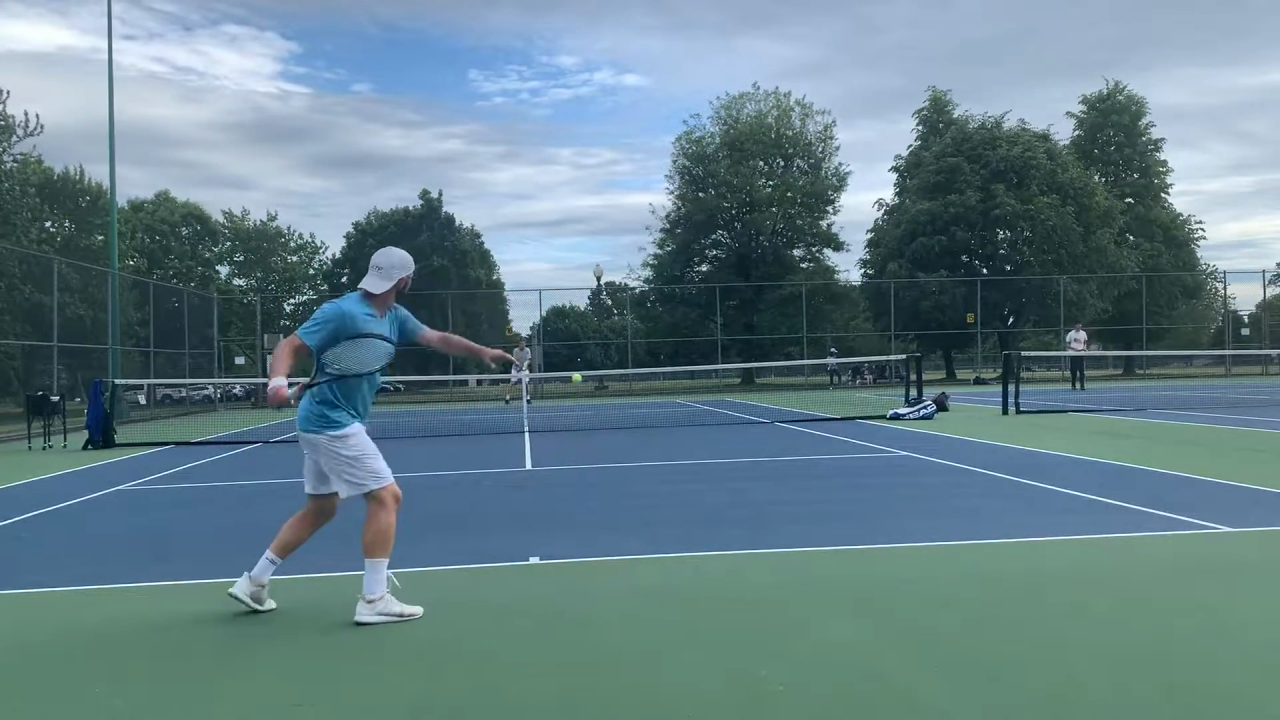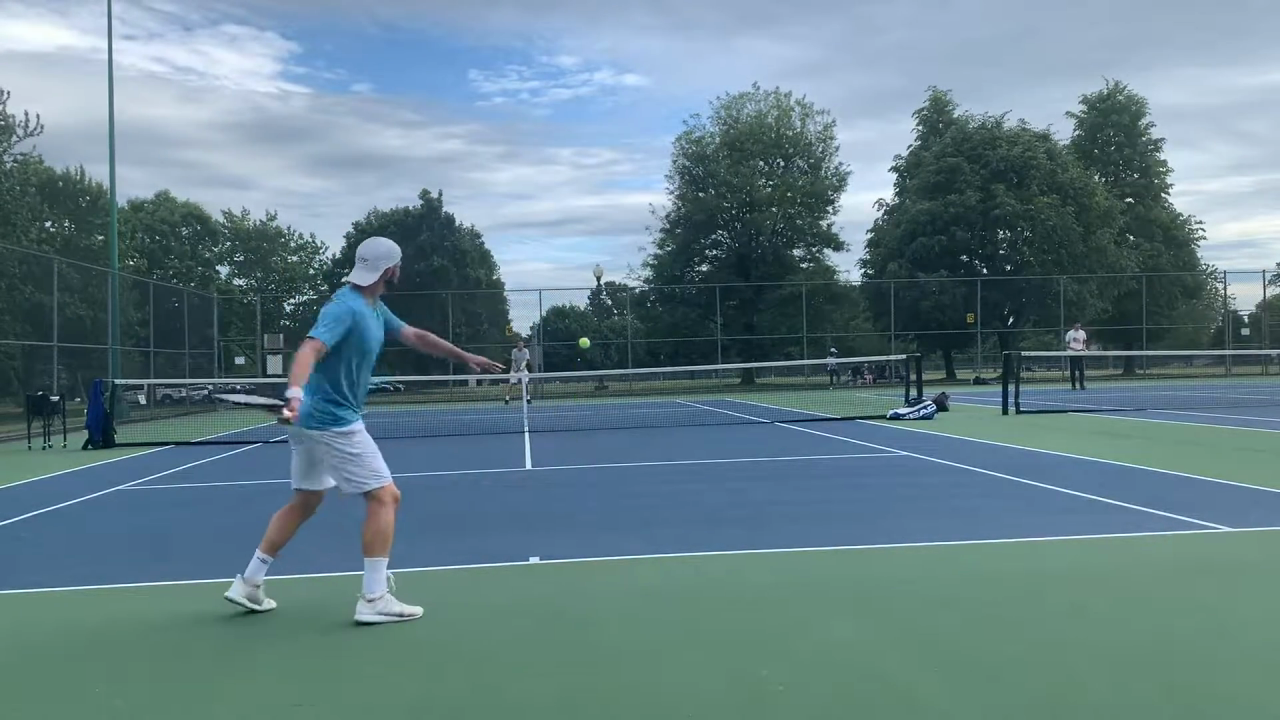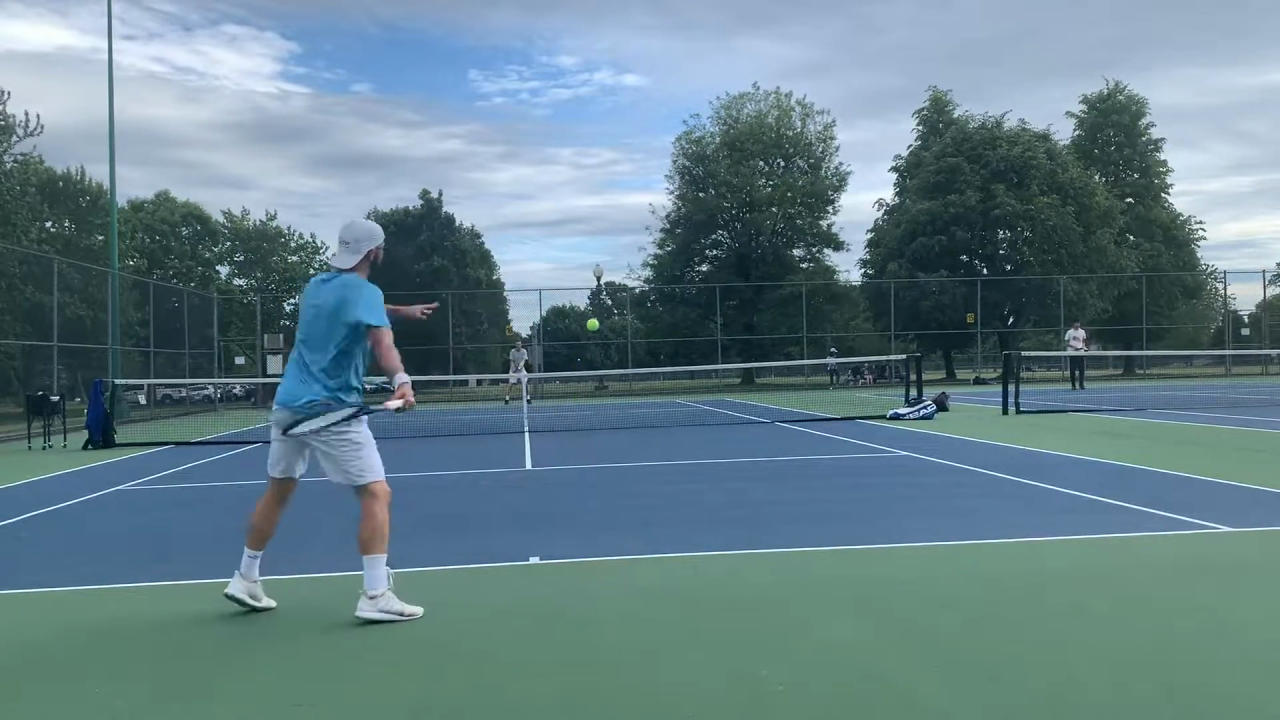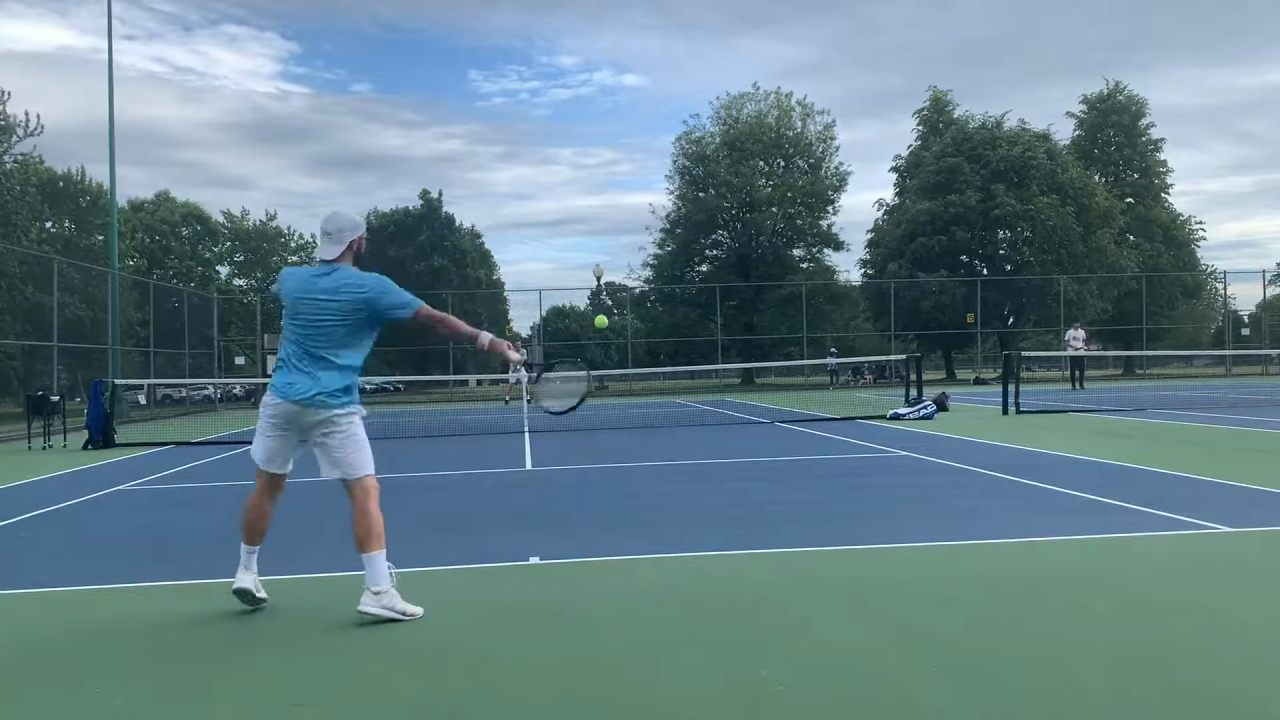
dt=0.1s
person 1, frame 1
left shoulder: (394, 316)
right shoulder: (339, 312)
left elbow: (437, 339)
right elbow: (286, 347)
left wrist: (484, 353)
right wrist: (277, 381)
left hip: (319, 423)
right hip: (331, 424)
left knee: (319, 509)
right knee: (387, 499)
left ankle: (254, 583)
right ankle: (375, 599)
person 1, frame 2
left shoulder: (374, 309)
right shoulder: (345, 308)
left elbow: (415, 337)
right elbow: (309, 351)
left wrist: (466, 358)
right wrist: (295, 393)
left hip: (315, 420)
right hip: (333, 422)
left knee: (302, 502)
right knee: (385, 498)
left ankle: (249, 583)
right ankle: (373, 598)
person 1, frame 3
left shoulder: (321, 286)
right shoulder: (363, 292)
right elbow: (381, 338)
left wrist: (403, 311)
right wrist: (401, 378)
left hip: (291, 406)
left knee: (277, 492)
right knee: (376, 495)
left ankle: (245, 579)
right ankle: (375, 596)
person 1, frame 4
left shoulder: (289, 278)
right shoulder: (370, 286)
right elbow: (431, 318)
right wrist: (485, 339)
left hip: (281, 400)
right hip: (333, 407)
left knee: (266, 486)
right knee: (364, 493)
left ankle: (246, 573)
right ankle: (378, 591)
